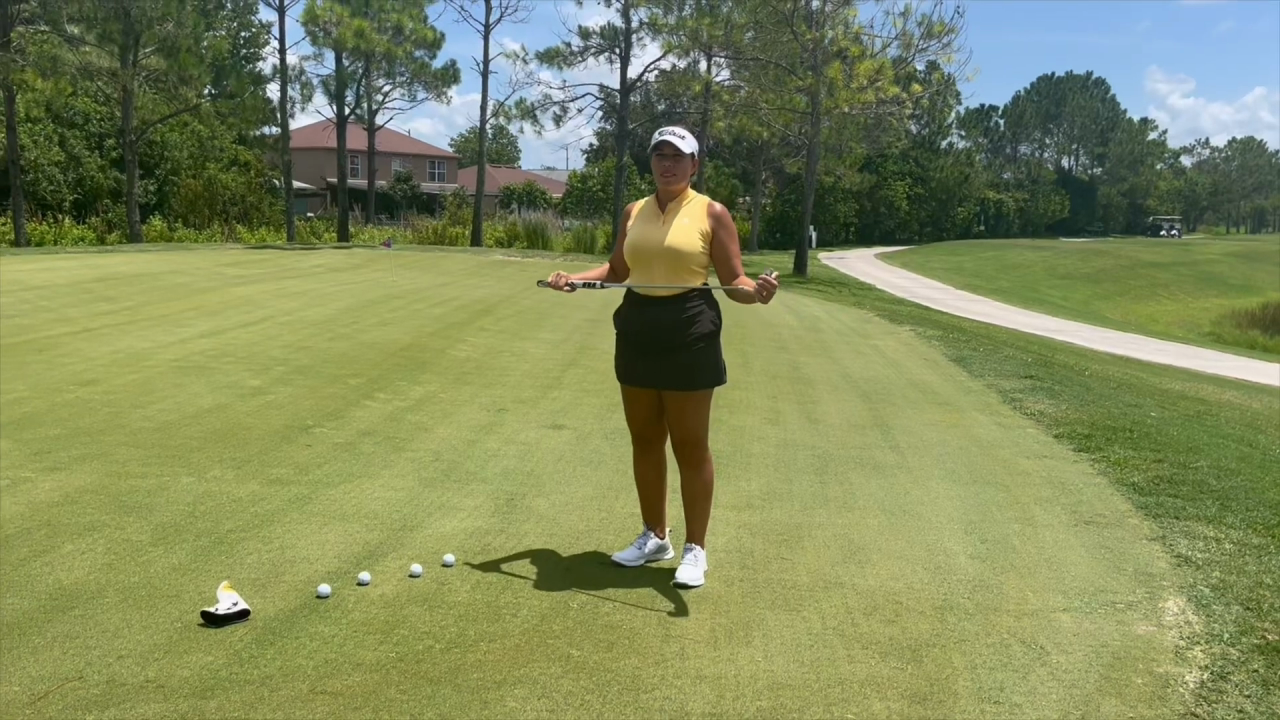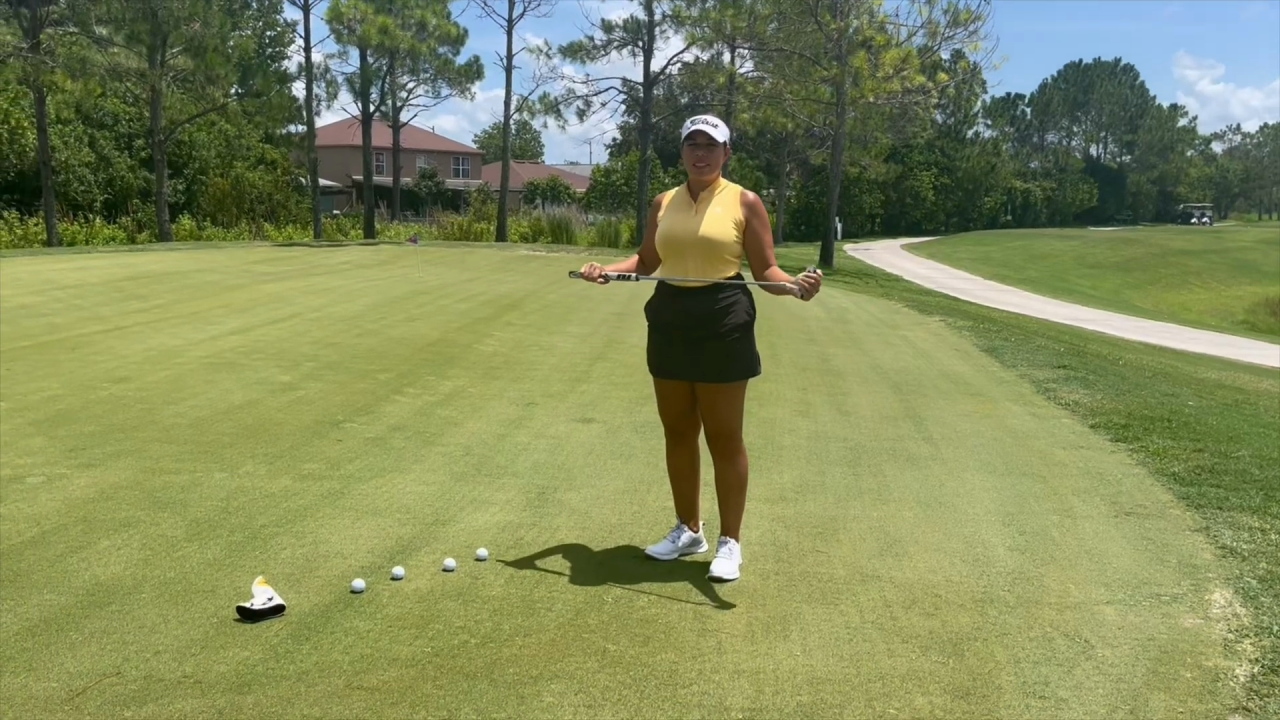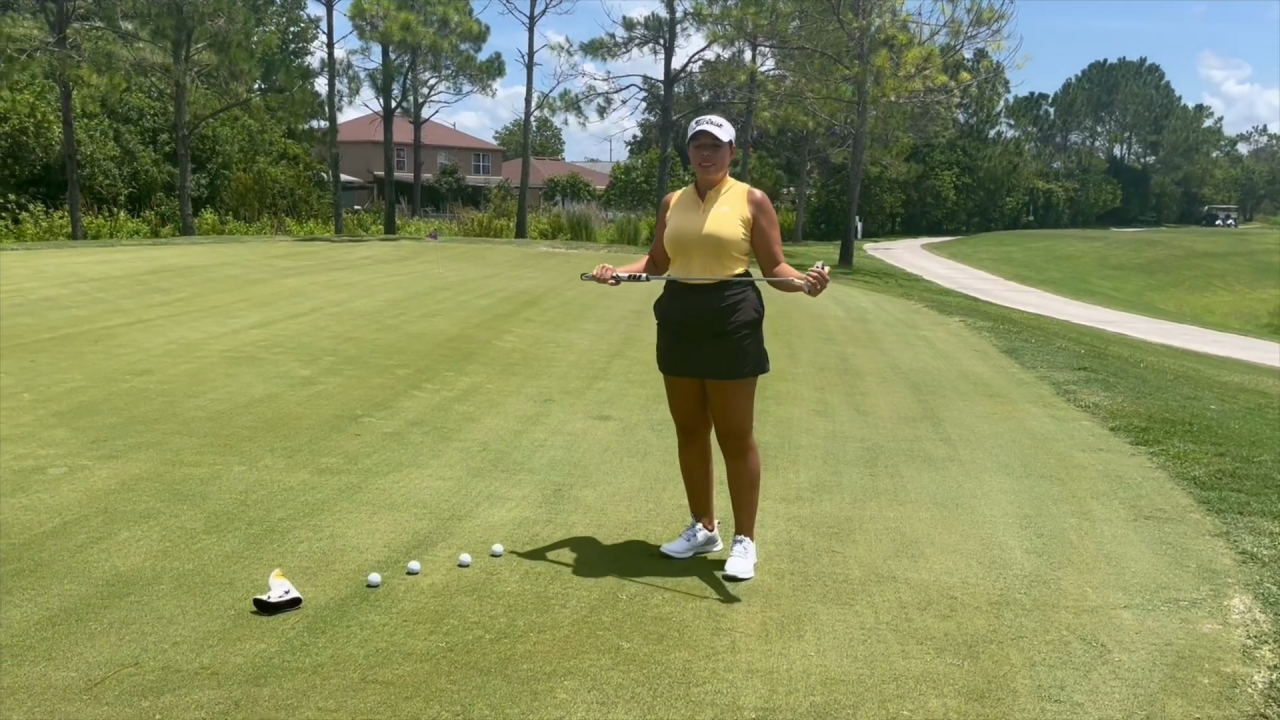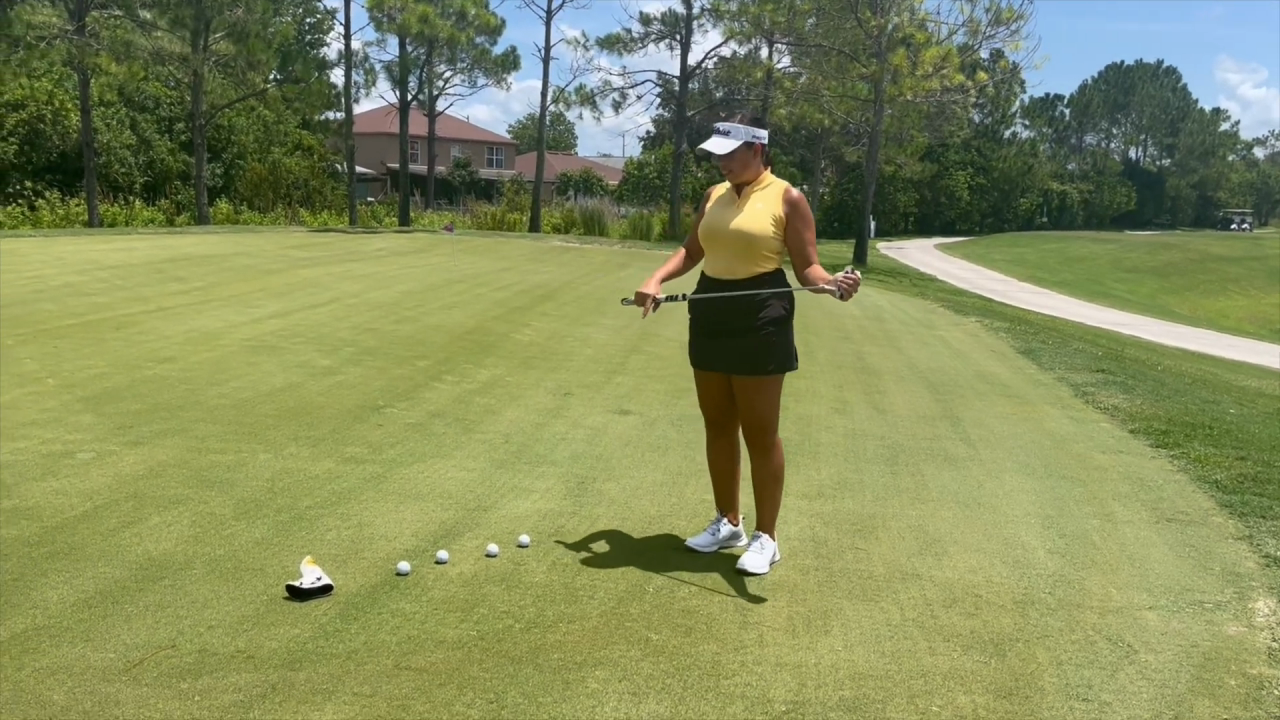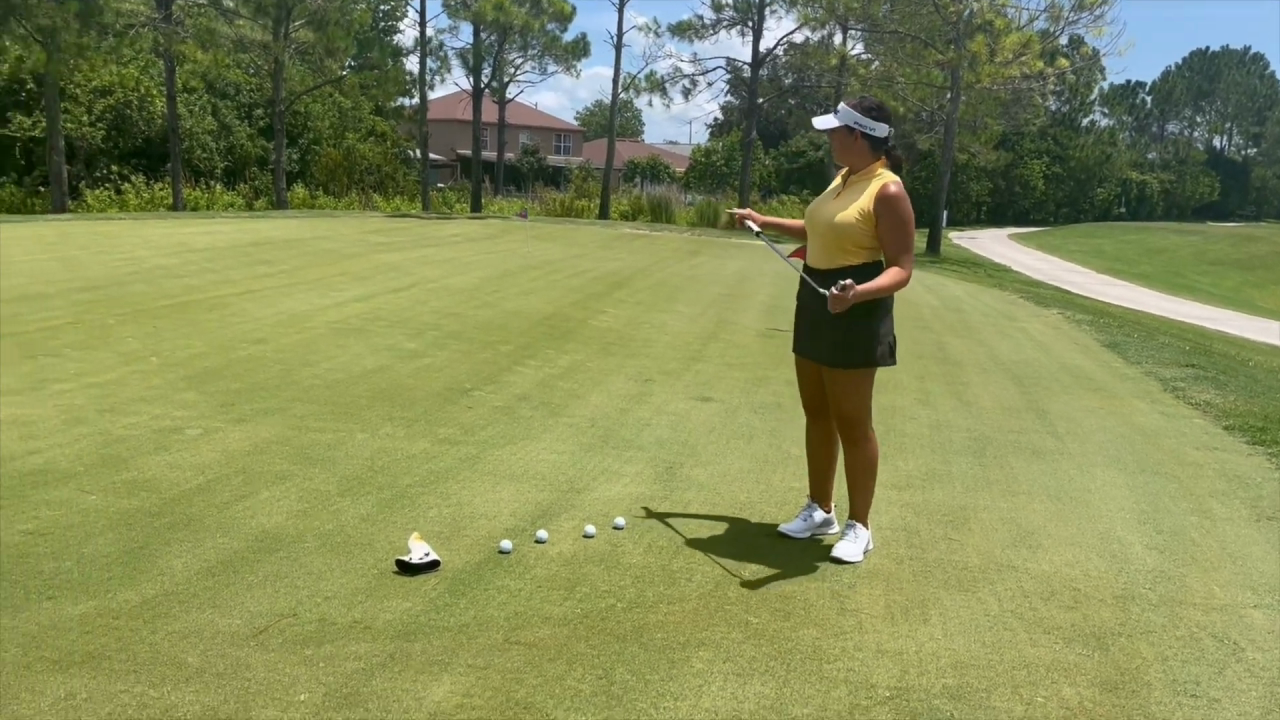
dt=1s
person 1, frame 1
left shoulder: (712, 212)
right shoulder: (633, 211)
left elbow: (732, 280)
right elbow: (616, 269)
left wrist: (755, 290)
right wrist: (573, 277)
left hip: (689, 333)
right hip: (636, 330)
left knee: (690, 446)
right knee: (644, 440)
left ankle: (695, 548)
right ankle: (654, 535)
person 1, frame 2
left shoulder: (745, 202)
right shoulder: (663, 202)
left elbow: (765, 270)
right elbow: (647, 261)
left wrist: (796, 283)
right wrist: (606, 270)
left hip: (722, 322)
right hip: (669, 320)
left knee: (724, 438)
right knee: (677, 433)
left ankle: (729, 542)
right ankle: (688, 529)
person 1, frame 3
left shoulder: (752, 200)
right shoulder: (672, 202)
left elbow: (774, 267)
right elbow: (656, 262)
left wrist: (802, 281)
right wrist: (617, 272)
left hip: (731, 320)
right hip: (678, 319)
left knee: (735, 437)
right knee: (689, 432)
left ankle: (744, 540)
right ankle: (703, 528)
person 1, frame 4
left shoulder: (787, 197)
right shoulder: (714, 195)
left elbow: (806, 266)
right elbow: (692, 250)
left wrist: (831, 283)
right wrist: (656, 279)
left hip: (760, 318)
right hip: (709, 314)
left knee: (760, 432)
right knee: (717, 426)
left ankle: (766, 537)
right ankle: (727, 522)
person 1, frame 5
left shoulder: (887, 191)
right shoulder: (844, 178)
left elbow: (901, 268)
left wrist: (856, 293)
right wrist: (765, 222)
left hip: (854, 314)
right hip: (816, 304)
left knee: (852, 422)
right knee: (817, 413)
left ankle: (858, 526)
right ankle: (819, 509)
